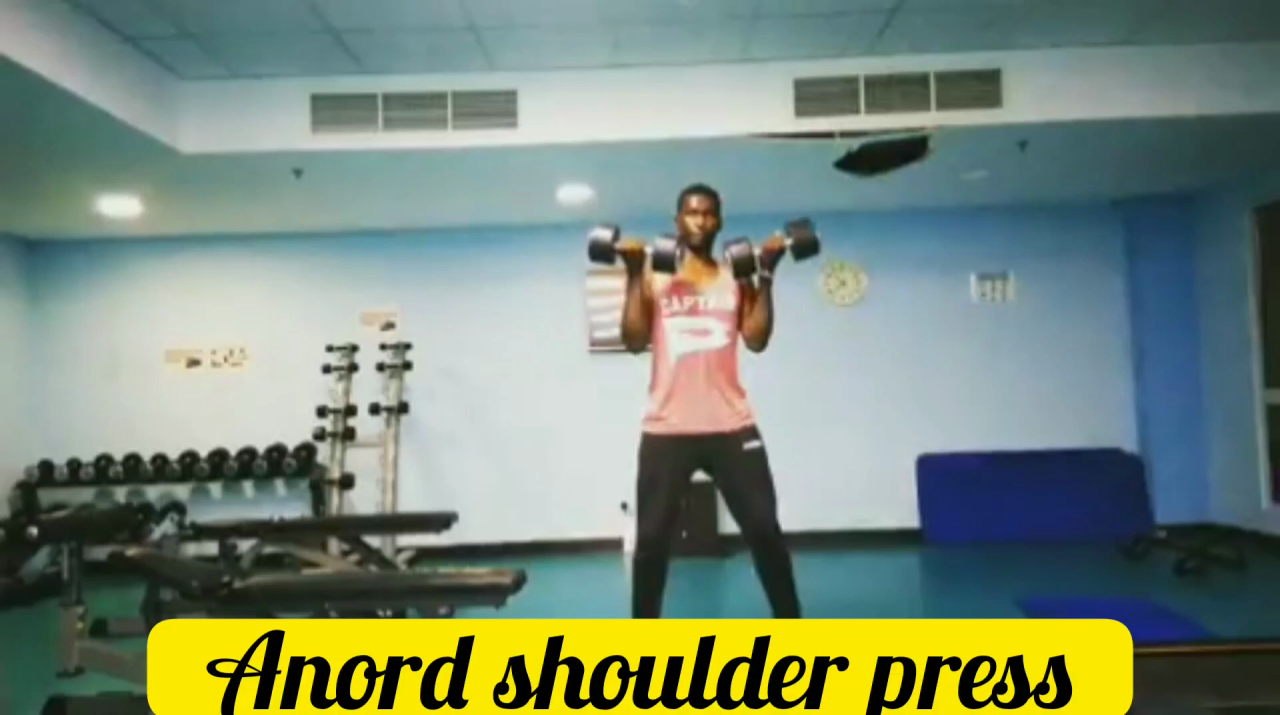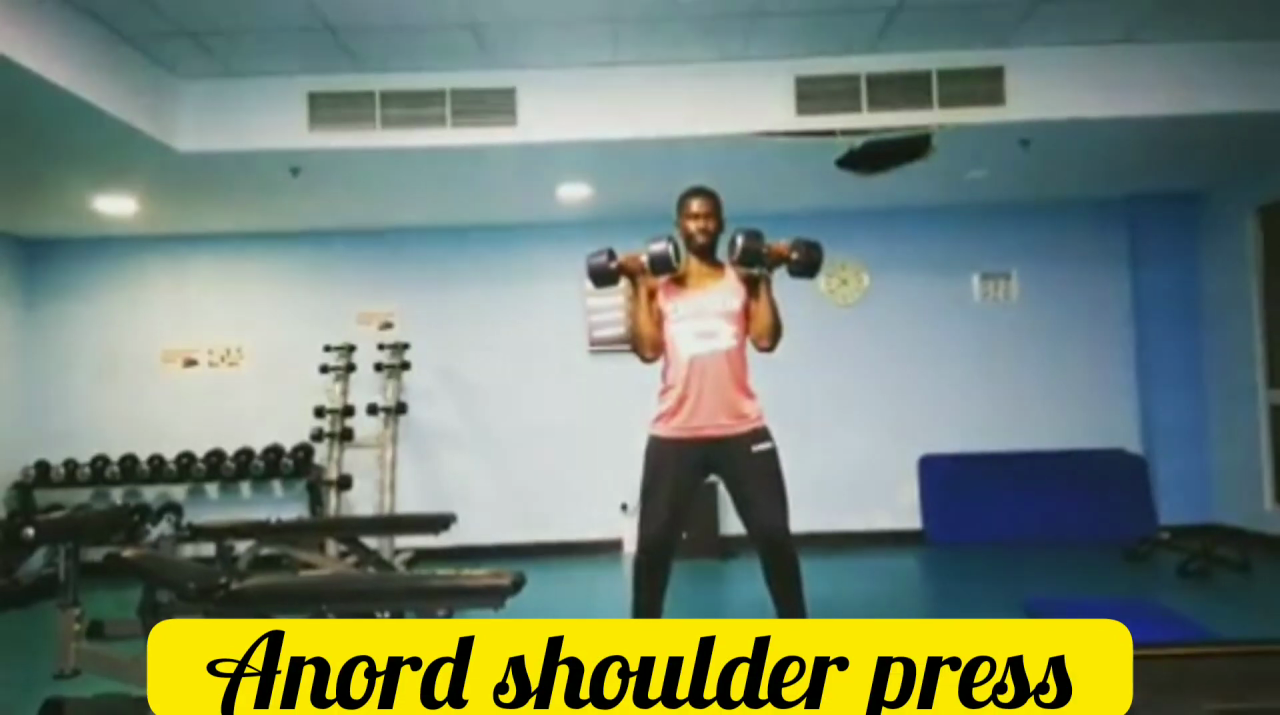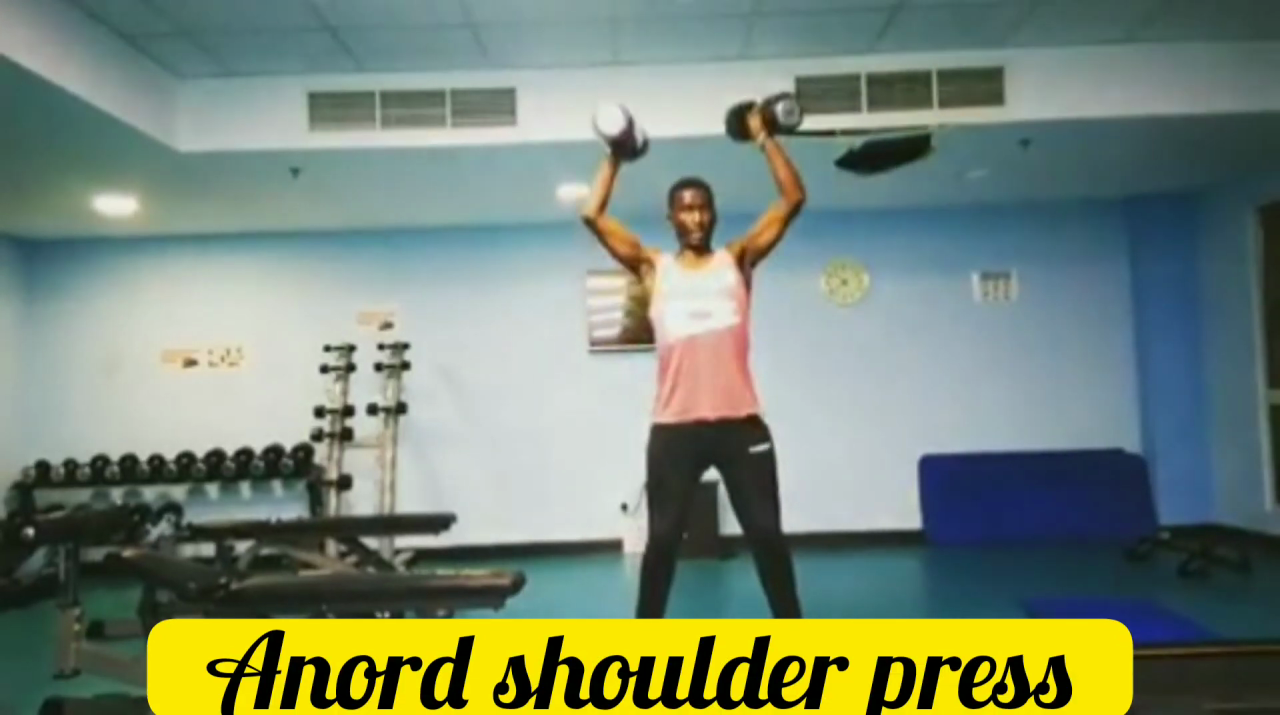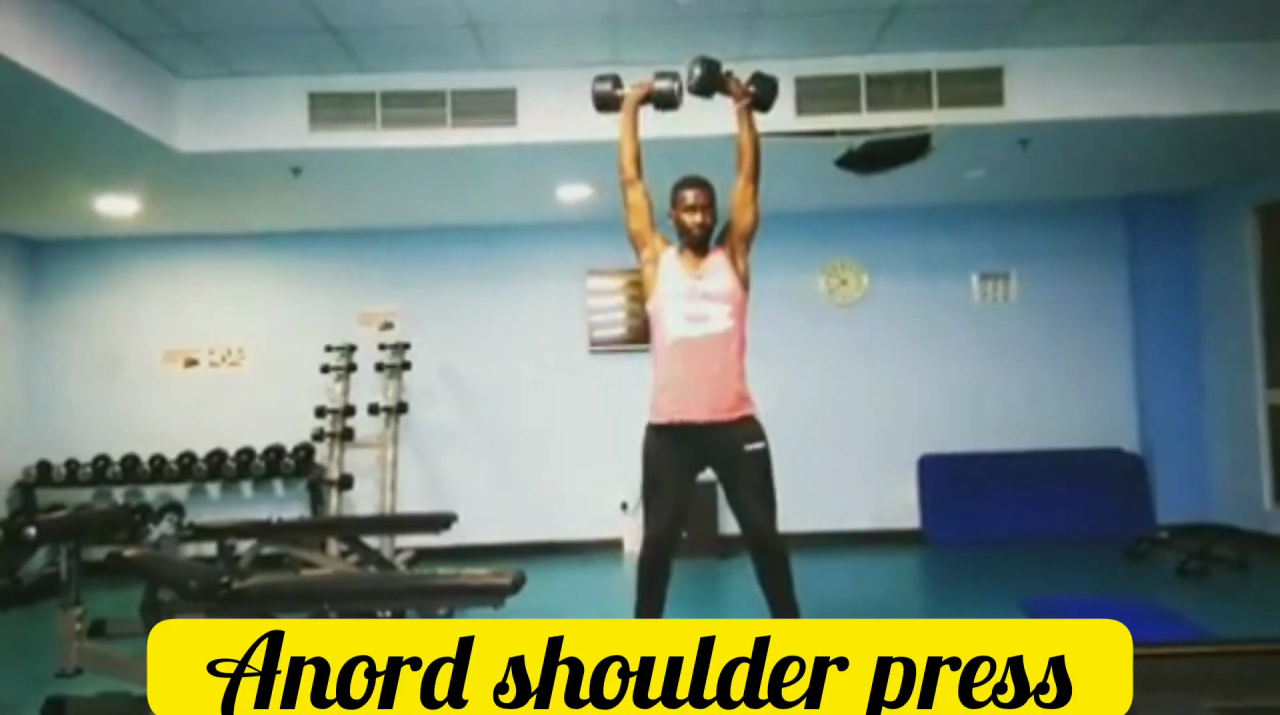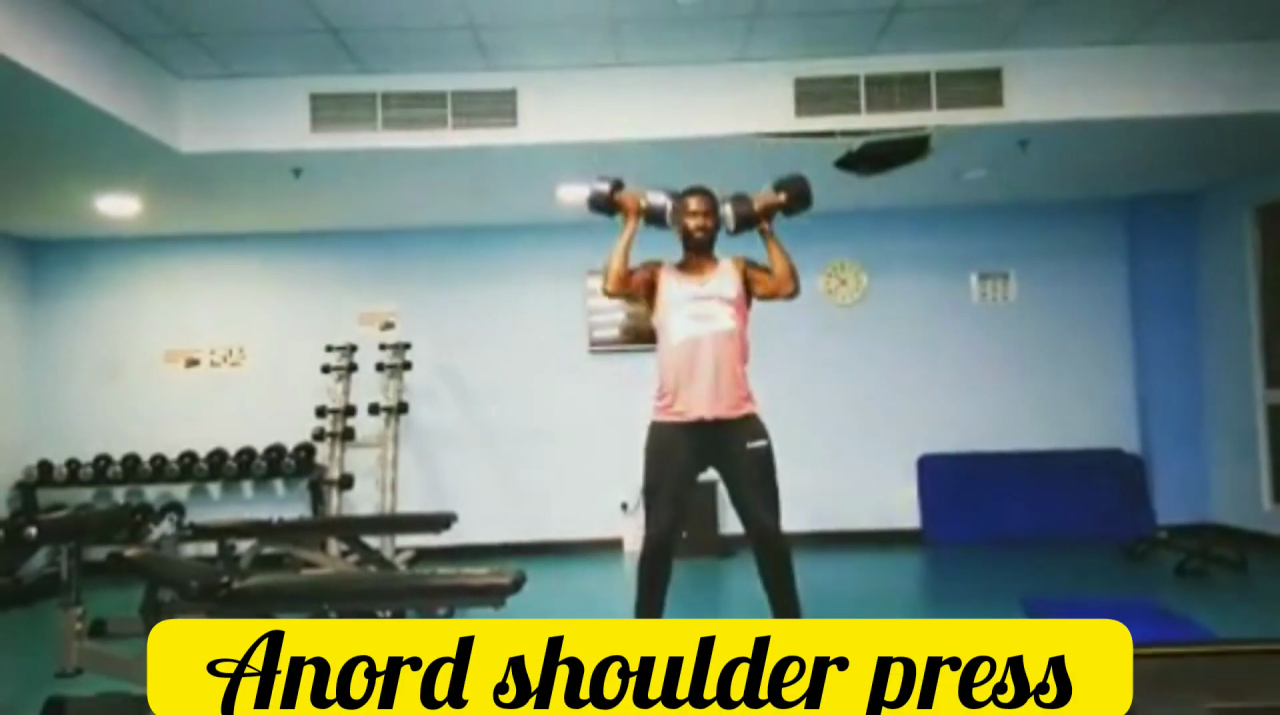
dt=1s
person 1, frame 1
left shoulder: (736, 277)
right shoulder: (654, 277)
left elbow: (756, 339)
right elbow: (635, 341)
left wrist: (765, 274)
right wrist: (634, 273)
left hip: (730, 426)
right hip: (667, 428)
left knee: (764, 528)
right knee: (652, 537)
person 1, frame 2
left shoulder: (742, 280)
right shoulder: (659, 285)
left elbow: (766, 339)
right elbow: (647, 349)
left wrist: (764, 279)
right wrist: (638, 285)
left hip: (741, 429)
right hip: (675, 433)
left knee: (774, 534)
right knee: (654, 541)
person 1, frame 3
left shoulder: (737, 260)
right shoulder: (653, 266)
left elbow: (793, 198)
right elbow: (592, 215)
left wrist: (765, 138)
right wrist: (614, 157)
left hip: (739, 421)
right hip: (675, 426)
left knee: (766, 534)
right knee: (662, 539)
person 1, frame 4
left shoulder: (732, 257)
right shoulder: (655, 259)
left elbow: (748, 175)
right elbow: (630, 180)
left wrist: (742, 104)
right wrist: (631, 108)
left hip: (734, 424)
right hip: (670, 427)
left knee: (763, 534)
right knee: (658, 540)
person 1, frame 5
left shoulder: (739, 272)
right shoulder: (658, 277)
left elbow: (787, 286)
right elbow: (613, 285)
left wrist: (765, 228)
right wrist: (631, 224)
left hip: (737, 421)
right hip: (674, 424)
left knee: (766, 530)
right knee: (659, 535)
